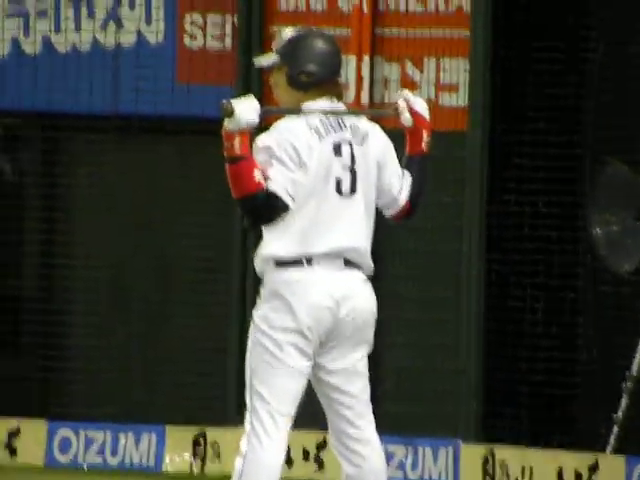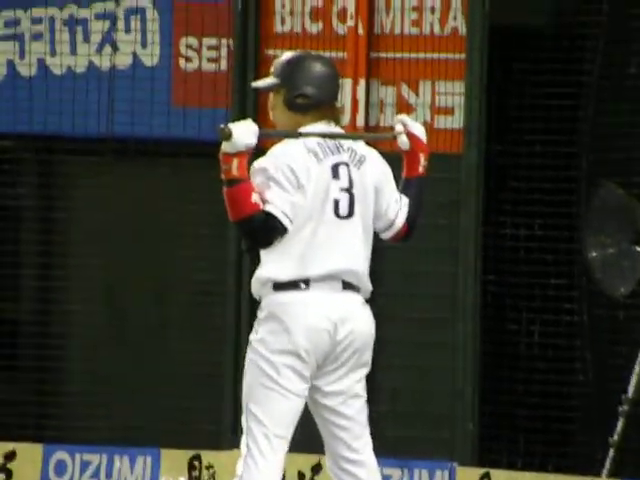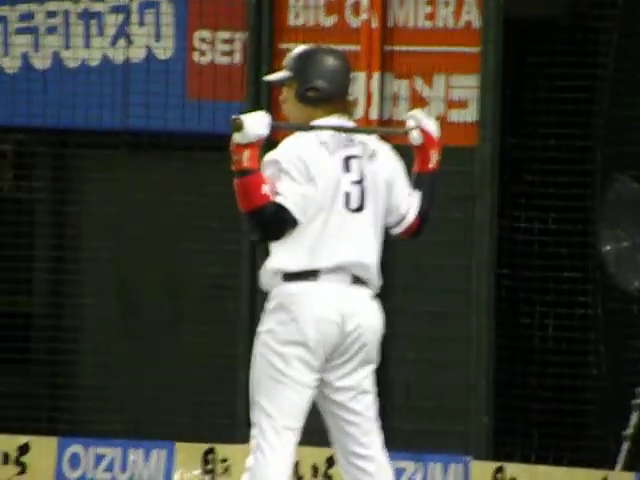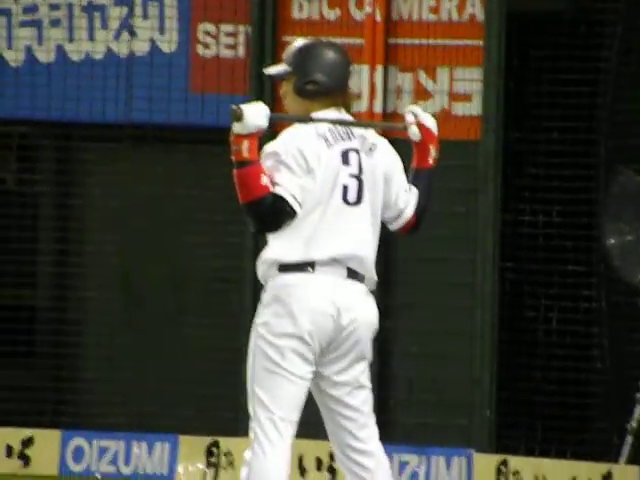
dt=0.2s
person 1, frame 1
left shoulder: (289, 135)
right shoulder: (371, 136)
left elbow: (261, 208)
right elbow: (404, 204)
left wrist: (237, 141)
right wrist: (418, 134)
left hip: (296, 289)
right hip: (352, 291)
left knee: (267, 424)
right knee: (356, 428)
person 1, frame 2
left shoulder: (286, 156)
right shoulder: (368, 158)
left elbow: (258, 231)
right elbow: (402, 227)
left wrist: (234, 163)
right wrist: (415, 158)
left hip: (293, 310)
right hip: (351, 313)
left knee: (264, 444)
person 1, frame 3
left shoulder: (297, 149)
right shoulder: (380, 153)
left elbow: (270, 224)
right elbow: (413, 222)
left wrist: (245, 155)
right wrist: (427, 154)
left hip: (302, 303)
right hip: (359, 306)
left knee: (273, 435)
right knee: (362, 442)
person 1, frame 4
left shoulder: (295, 141)
right shoulder: (377, 147)
left elbow: (268, 215)
right elbow: (410, 218)
left wrist: (245, 144)
right wrist: (425, 148)
left hip: (298, 295)
right hip: (354, 300)
left knee: (271, 429)
right knee: (358, 435)
